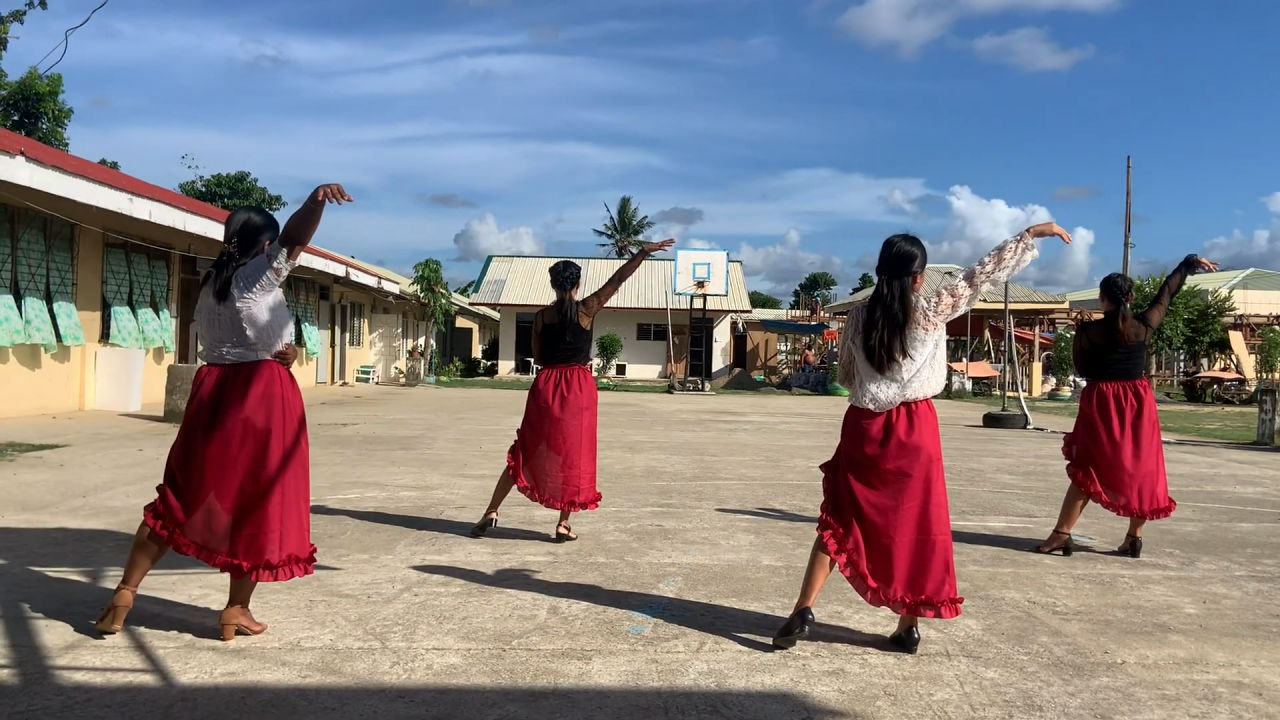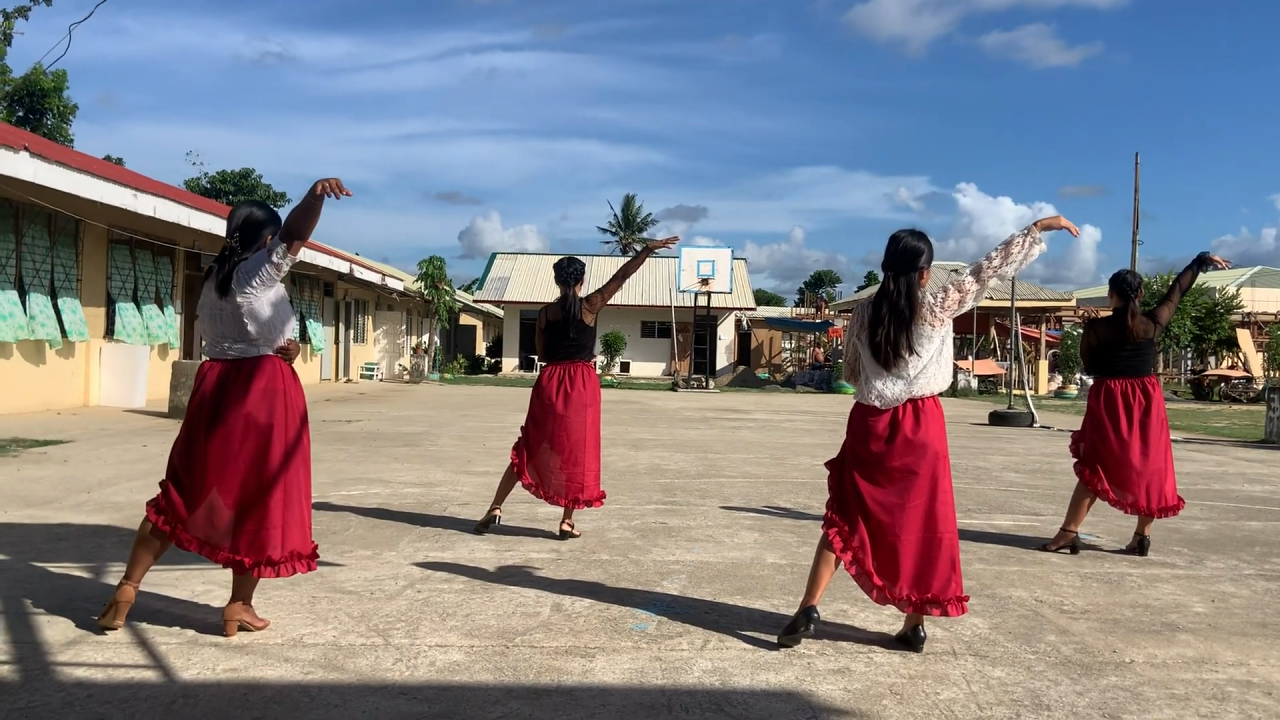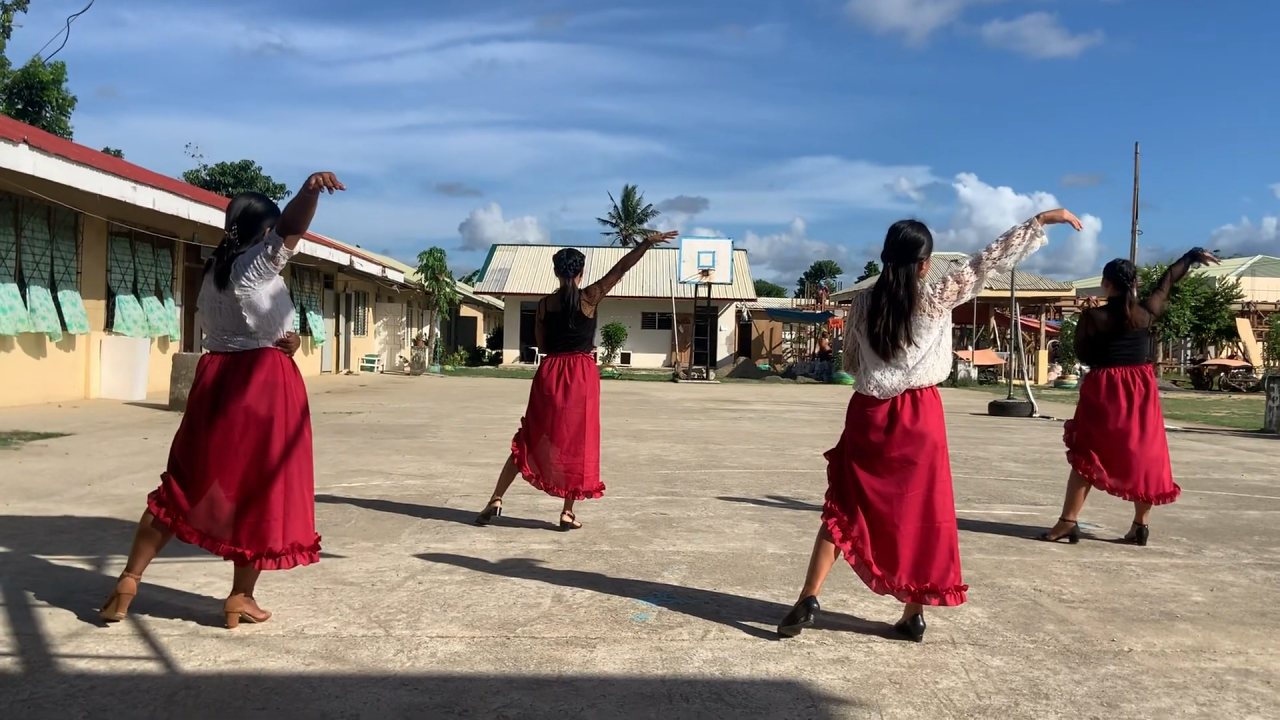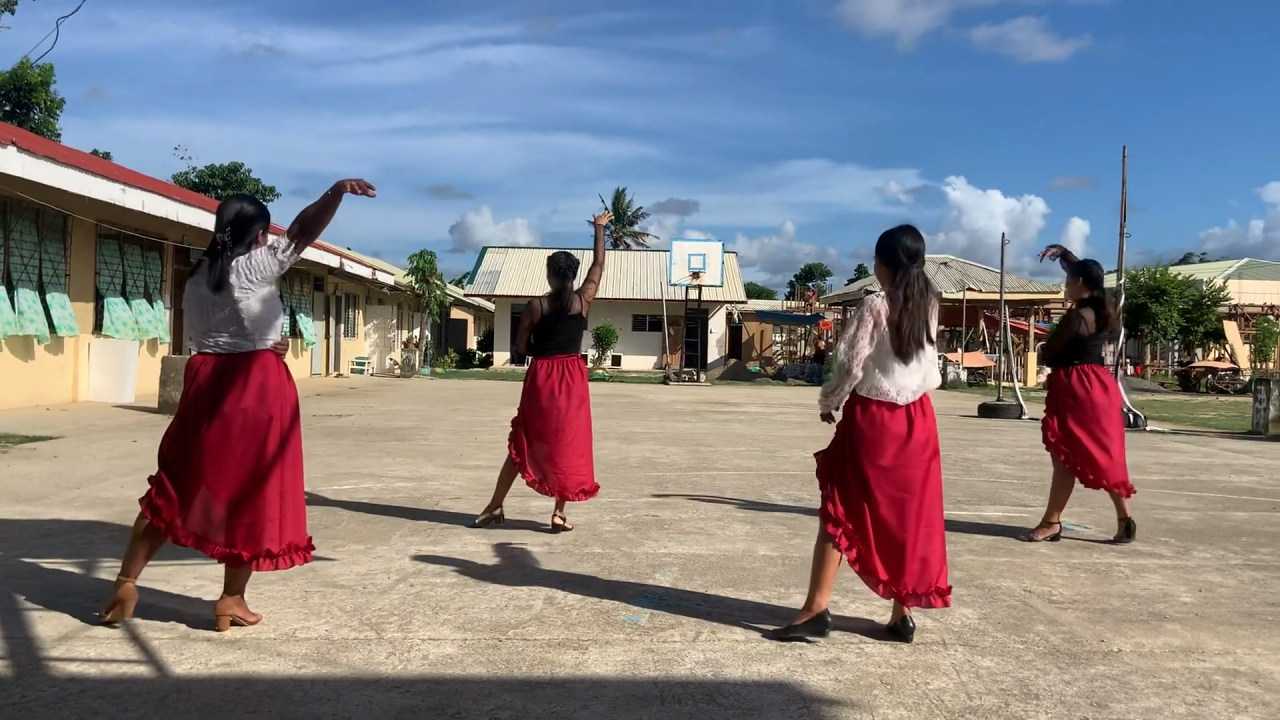
dt=0.4s
person 1, frame 1
left shoulder: (211, 284)
right shoulder: (257, 276)
right elbow: (294, 240)
left wrist: (279, 351)
right wrist: (317, 199)
left hip: (214, 393)
right hip: (260, 398)
left knee: (182, 497)
right knee: (256, 502)
left ankle: (125, 592)
right ankle: (237, 609)
person 1, frame 2
left shoulder: (214, 279)
right shoulder: (259, 272)
right elbow: (295, 236)
left wrist: (281, 346)
right wrist: (315, 194)
left hip: (217, 388)
right hip: (262, 393)
left knee: (185, 493)
right knee: (259, 499)
left ankle: (127, 588)
right ankle: (239, 606)
person 1, frame 3
left shoulder: (214, 271)
right shoulder: (257, 264)
right elbow: (291, 228)
left wrist: (281, 337)
right wrist: (310, 189)
left hip: (218, 381)
right hip: (263, 387)
left knee: (185, 486)
right knee: (261, 492)
left ankle: (129, 580)
right ankle: (241, 597)
person 1, frame 4
left shoulder: (197, 276)
right shoulder: (254, 267)
right elbow: (302, 232)
right wrist: (337, 191)
left hip: (205, 382)
right hip: (254, 387)
left knee: (173, 487)
right knee: (251, 495)
left ankle: (126, 583)
right ankle: (232, 600)
person 2, frame 1
left shoulder: (858, 316)
right shoulder: (930, 311)
left elbow: (845, 376)
right elbow: (984, 273)
right wrist: (1032, 234)
left hip: (865, 426)
right hip: (913, 427)
left knee: (840, 520)
right knee: (915, 525)
left ankle: (803, 611)
right ankle: (908, 625)
person 2, frame 2
left shoulder: (864, 312)
right shoulder: (937, 307)
left elbow: (850, 372)
right elbow: (990, 268)
right wrist: (1039, 227)
left hip: (870, 423)
right hip: (920, 424)
left knee: (845, 519)
right knee: (920, 524)
left ankle: (809, 609)
right ankle: (914, 625)
person 2, frame 3
left shoulder: (863, 302)
right shoulder: (936, 298)
left elbow: (849, 363)
right elbow: (992, 259)
right wrist: (1041, 220)
left hip: (869, 413)
right hip: (918, 414)
left knee: (844, 509)
right knee: (919, 513)
left ankle: (808, 599)
right ankle: (913, 613)
person 2, frame 4
left shoulder: (873, 307)
right shoulder: (925, 300)
left elbow: (849, 365)
left wrist: (829, 402)
left hip: (871, 417)
right hip: (917, 419)
left knee: (844, 512)
right knee: (910, 515)
left ankle: (817, 608)
right ankle: (901, 614)
person 3, frame 1
left shoulder: (541, 316)
right shoulder: (586, 310)
left elbow: (538, 358)
right elbow: (617, 280)
right wrist: (644, 252)
left hip: (546, 385)
right hip: (578, 387)
left knee: (526, 452)
right knee: (573, 454)
left ankle: (491, 512)
right ankle: (563, 524)
person 3, frame 2
left shoulder: (545, 313)
right shoulder: (590, 306)
left elbow: (541, 354)
right elbow: (621, 276)
right wrist: (648, 249)
left hip: (550, 382)
right hip: (581, 384)
left knee: (530, 449)
right knee: (577, 451)
left ankle: (495, 508)
right ankle: (567, 522)
person 3, frame 3
left shoulder: (544, 304)
right shoulder: (589, 298)
left elbow: (541, 345)
right elbow: (621, 269)
right wrist: (647, 242)
left hip: (550, 373)
right hip: (581, 375)
left knee: (529, 440)
right knee: (577, 442)
left ankle: (496, 500)
right ankle: (568, 512)
person 3, frame 4
left shoulder: (536, 306)
right shoulder: (583, 300)
left elbow: (521, 347)
right elbow: (598, 265)
right wrist: (599, 228)
left hip: (541, 374)
right hip: (573, 376)
left knee: (524, 443)
right knee: (568, 444)
left ankle: (495, 507)
right ankle: (559, 514)
person 4, frame 1
left shoulder: (1088, 331)
right shoulder: (1143, 326)
left elbow: (1081, 368)
right elbow: (1165, 294)
right wrist: (1190, 263)
left hip: (1101, 404)
right hip: (1137, 403)
left knee: (1087, 470)
right knee: (1140, 469)
left ankle: (1062, 534)
right ankle: (1134, 537)
person 4, frame 2
left shoulder: (1096, 328)
right shoulder: (1153, 323)
left elbow: (1089, 366)
right elbow: (1177, 291)
right wrist: (1203, 260)
left hip: (1109, 401)
right hip: (1146, 400)
left knee: (1094, 469)
right knee: (1148, 467)
left ankle: (1069, 532)
right ankle: (1142, 536)
person 4, frame 3
left shoulder: (1093, 317)
right shoulder: (1147, 312)
left elbow: (1082, 353)
right elbow: (1166, 282)
right wrist: (1193, 255)
left hip: (1104, 389)
right hip: (1140, 387)
left knee: (1086, 456)
right knee: (1143, 455)
left ankle: (1068, 521)
right ankle: (1140, 524)
person 4, frame 4
left shoulder: (1076, 317)
right shoulder: (1104, 310)
left elbow: (1049, 354)
right elbow: (1081, 269)
left wrist: (1065, 361)
right wrist: (1062, 252)
left hip: (1076, 387)
right hip: (1100, 385)
left knee: (1067, 456)
right knee: (1105, 456)
left ankle: (1052, 523)
right ankle: (1125, 520)
